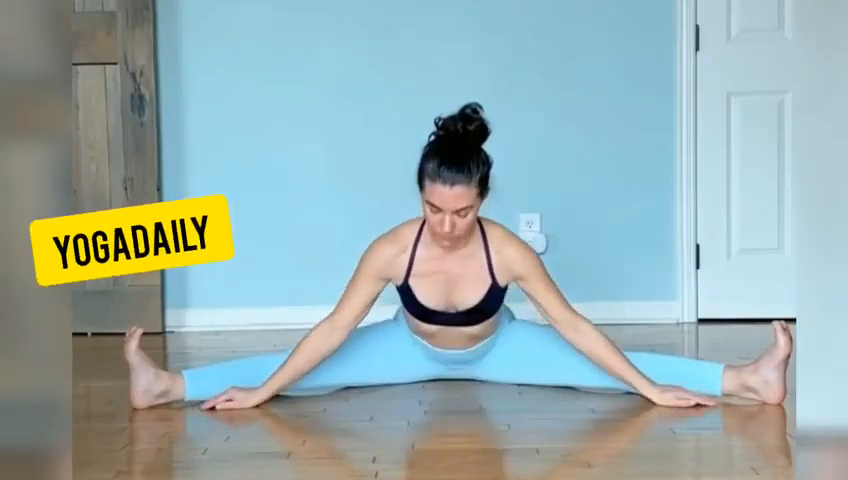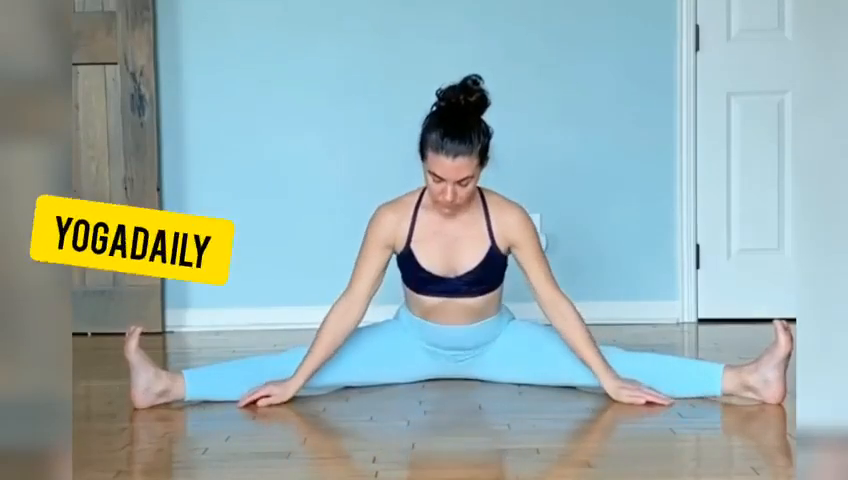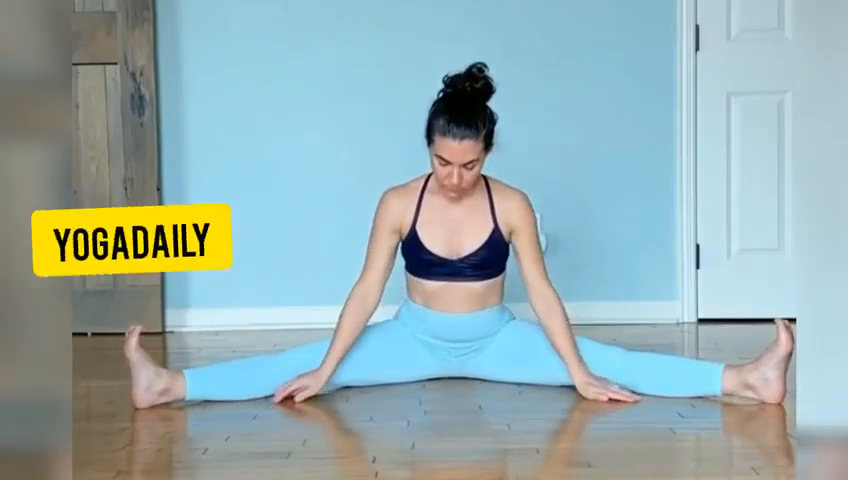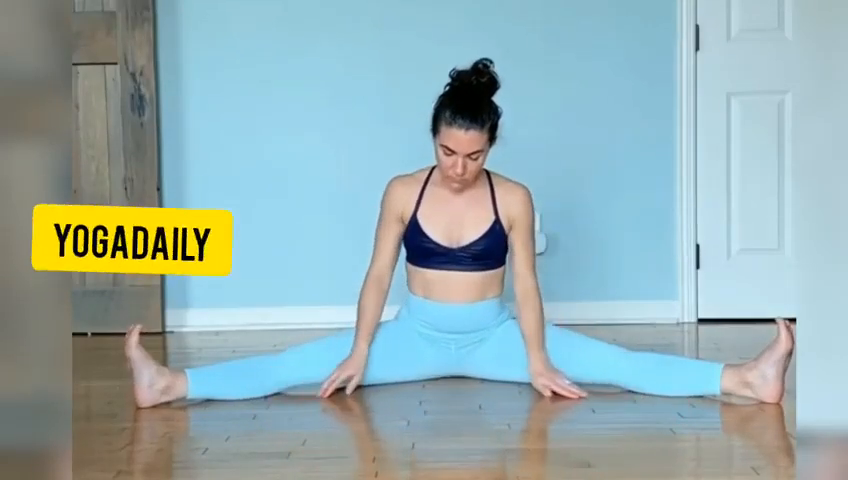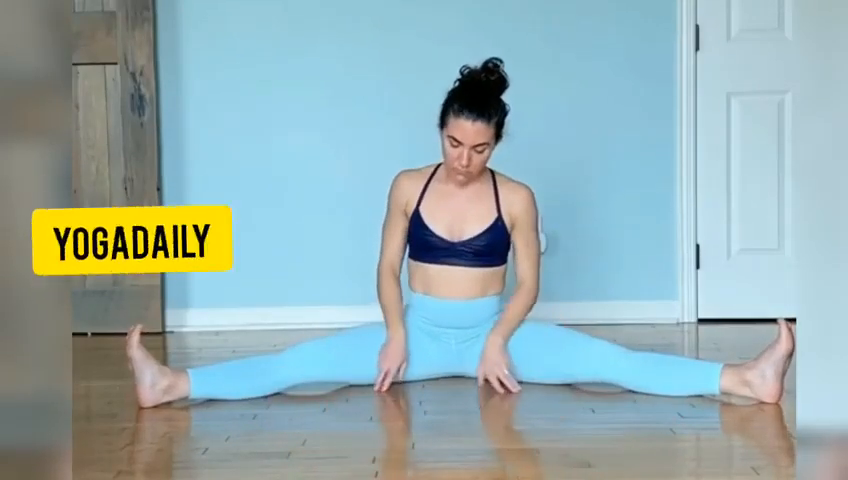
dt=0.3s
person 1, frame 1
left shoulder: (507, 250)
right shoulder: (392, 249)
left elbow: (575, 327)
right elbow: (332, 331)
left wrist: (653, 389)
right wrist: (260, 391)
left hip: (493, 349)
right hip: (412, 349)
left knee: (596, 366)
right knee: (307, 371)
person 1, frame 2
left shoulder: (508, 218)
right shoulder: (392, 218)
left elbow: (555, 301)
right elbow: (351, 305)
left wrist: (609, 382)
right wrist: (294, 381)
left hip: (494, 343)
right hip: (413, 342)
left knee: (610, 364)
right knee: (319, 368)
right ankle: (168, 384)
person 1, frame 3
left shoulder: (511, 205)
right shoulder: (398, 202)
left elbow: (542, 291)
right elbow: (366, 290)
left wrist: (582, 375)
right wrist: (323, 371)
left hip: (494, 340)
right hip: (414, 339)
left knee: (607, 362)
right knee: (300, 365)
left ankle: (744, 379)
right ankle: (170, 384)
person 1, frame 4
left shoulder: (513, 197)
right shoulder: (402, 191)
left elbow: (527, 285)
right elbow: (377, 276)
left wrist: (537, 356)
right wrist: (360, 350)
left hip: (492, 335)
right hip: (415, 335)
left knee: (606, 363)
right knee: (300, 365)
left ankle: (744, 379)
right ankle: (171, 383)
person 1, frame 5
left shoulder: (516, 197)
right shoulder: (408, 185)
left elbow: (528, 283)
right elbow: (388, 268)
left wrist: (497, 341)
right wrist: (396, 333)
left hip: (491, 331)
right hip: (420, 330)
left knee: (606, 360)
right knee: (303, 363)
left ankle: (743, 379)
right ankle: (174, 384)
